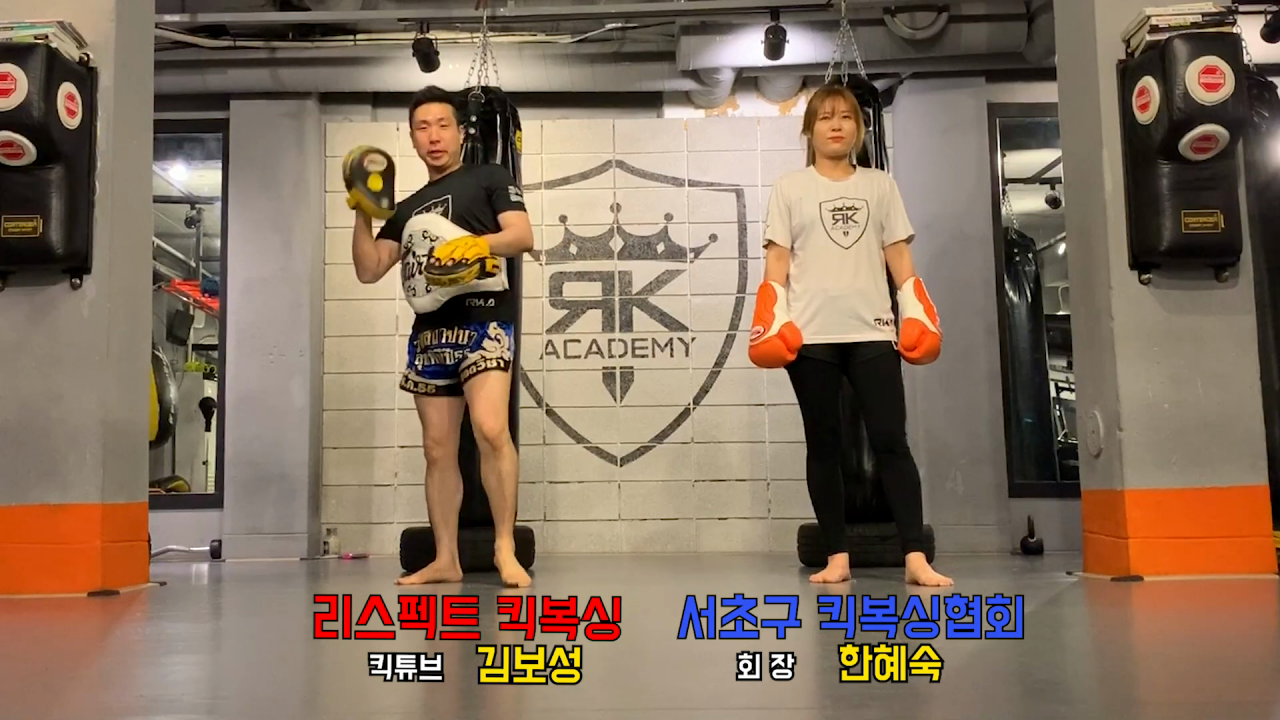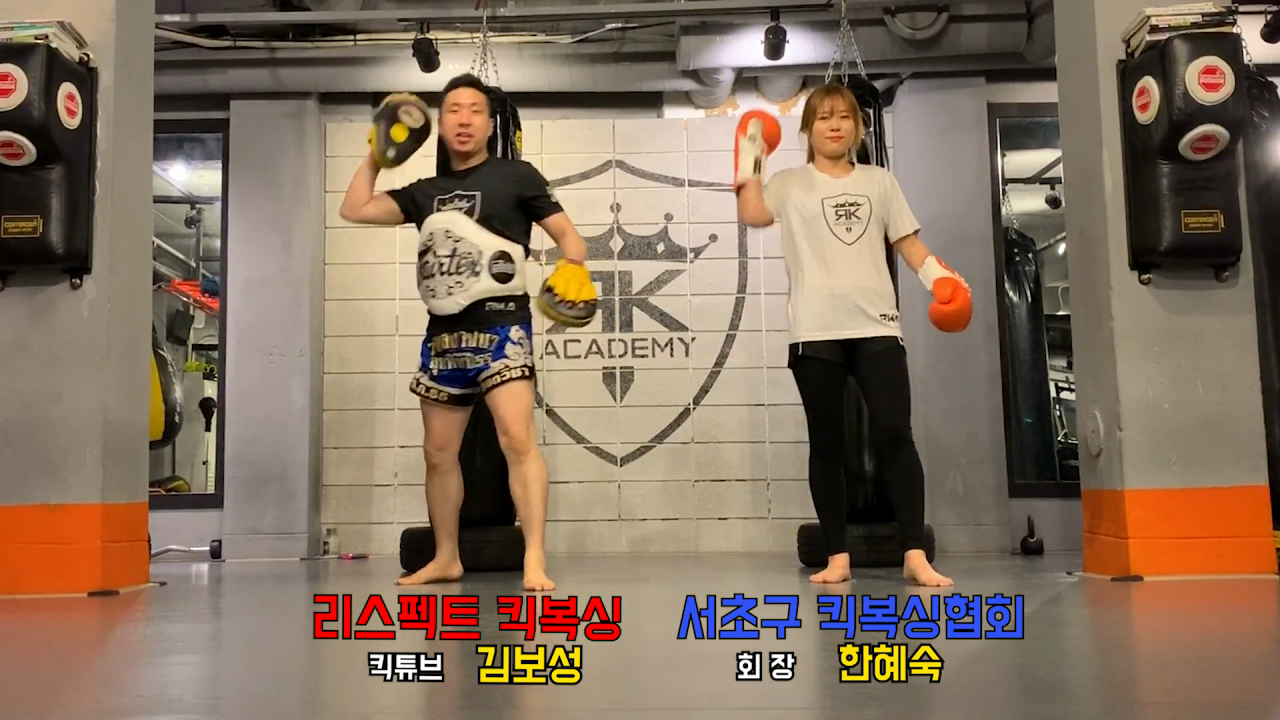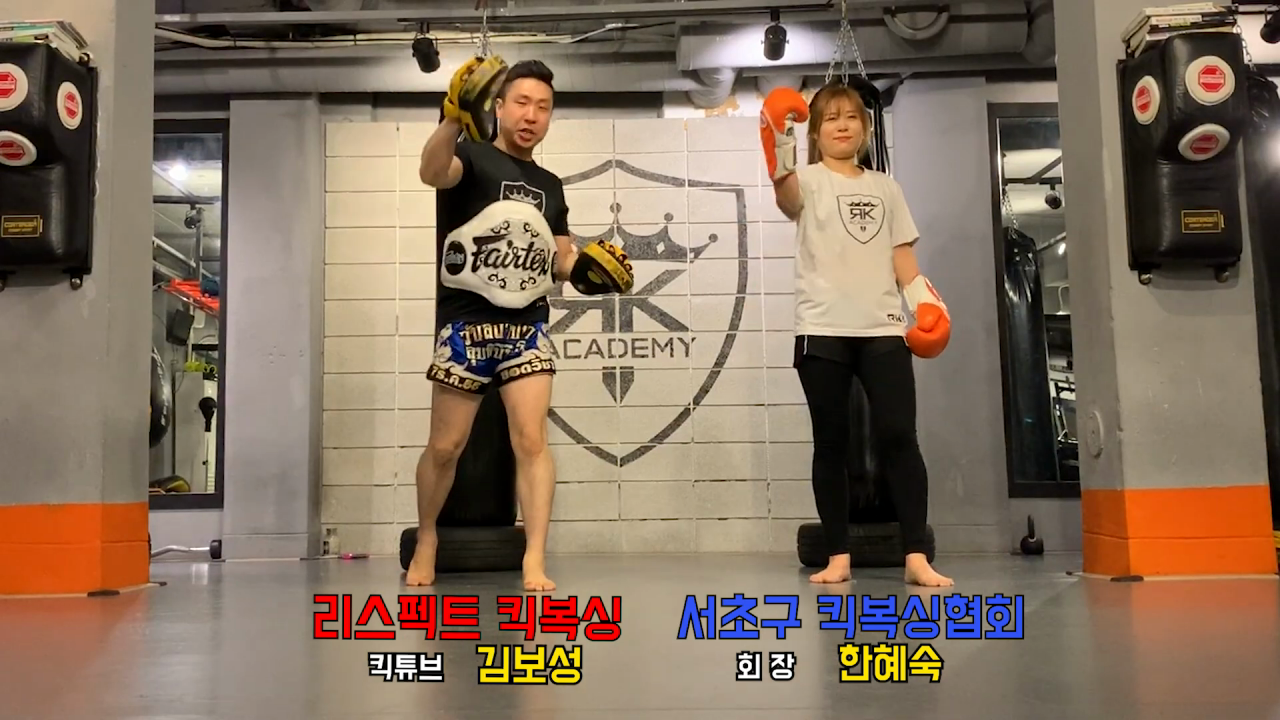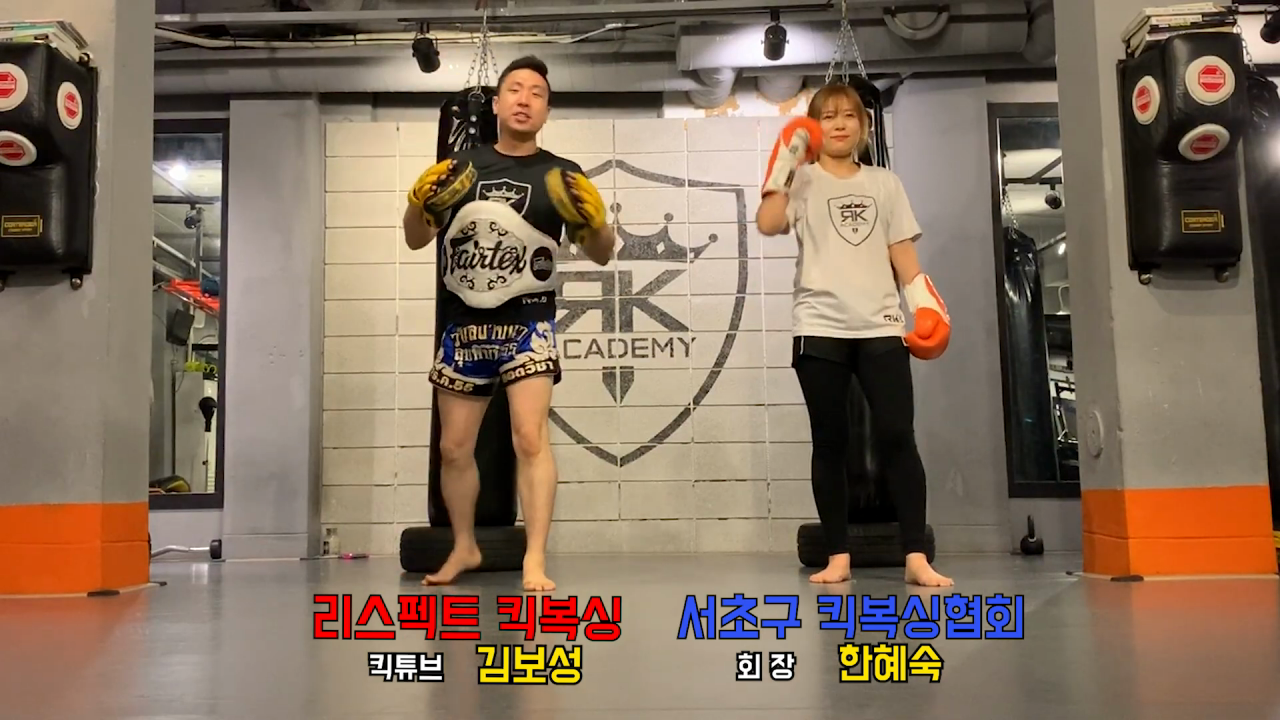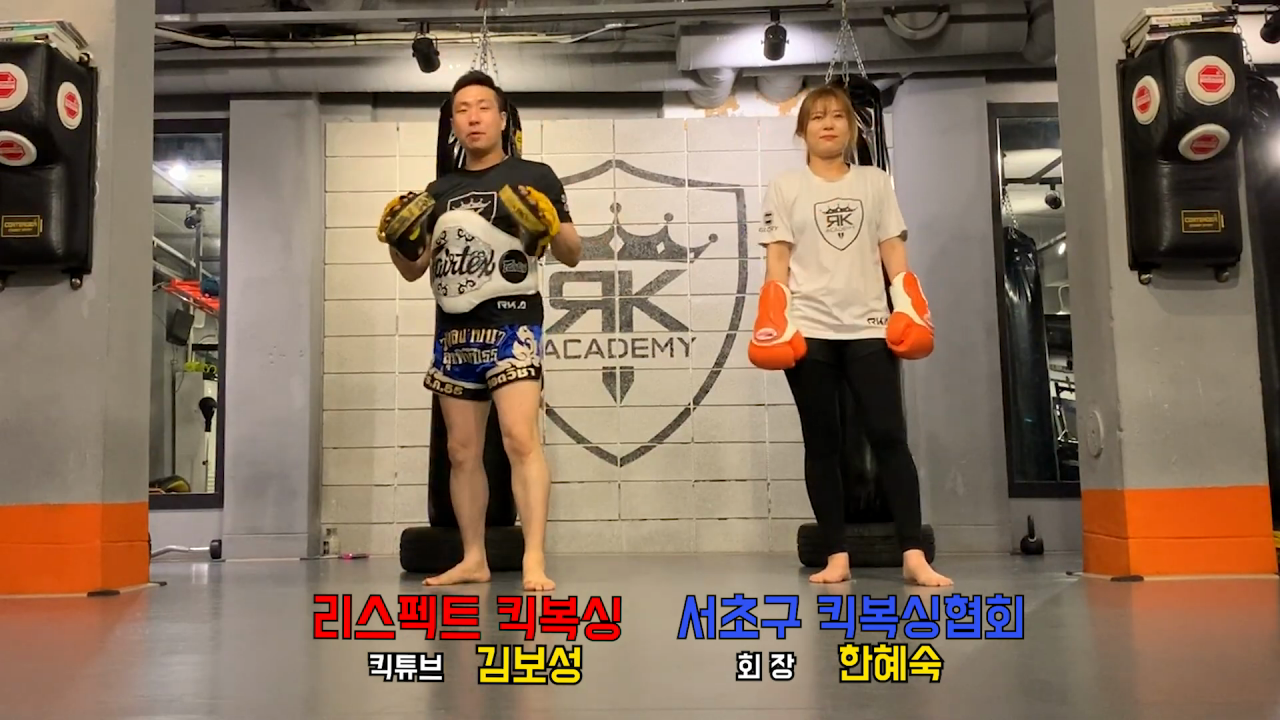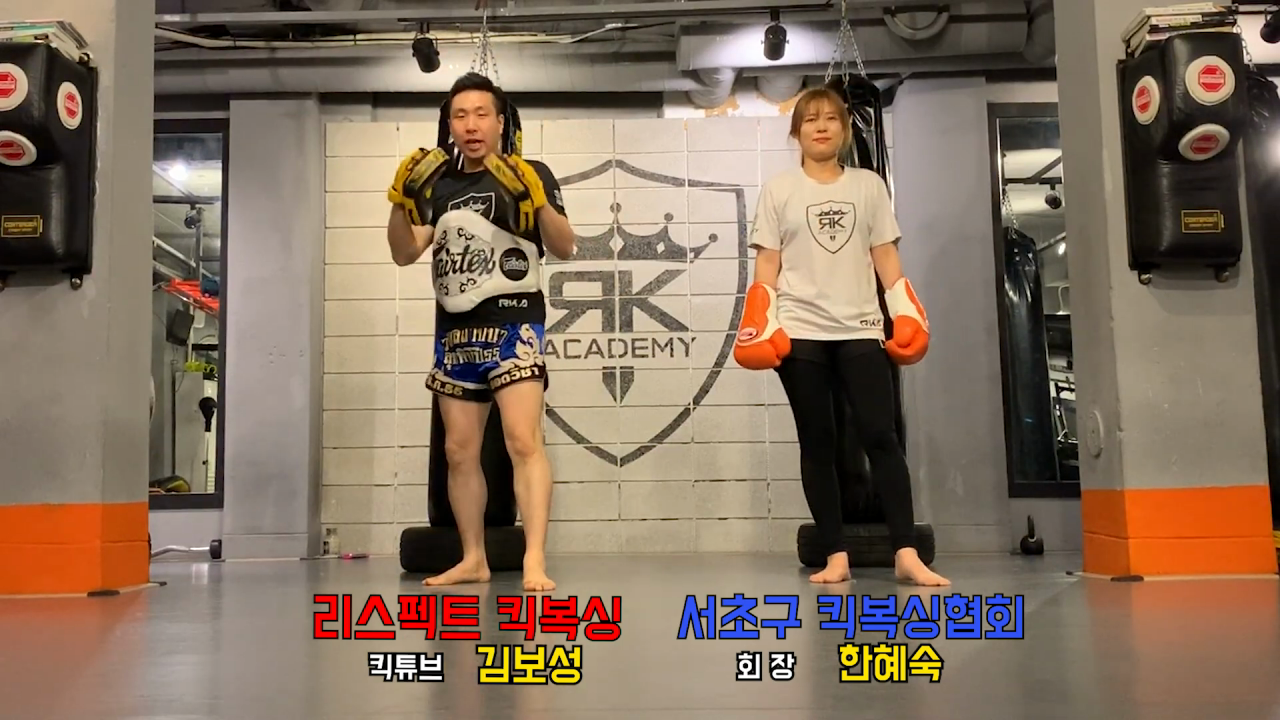
dt=0.4s
person 1, frame 1
left shoulder: (490, 178)
right shoulder: (410, 207)
left elbow: (522, 235)
right elbow: (368, 271)
left wrist: (478, 245)
right wrist: (361, 208)
left hip: (482, 322)
right hip: (429, 333)
left knee: (491, 431)
right knee: (438, 449)
left ankle: (505, 548)
right ankle: (446, 559)
person 1, frame 2
left shoulder: (516, 176)
right shoulder: (427, 192)
left elbow: (567, 233)
right elbow: (354, 210)
left wrist: (573, 270)
right wrist: (377, 151)
left hip: (500, 326)
right hip: (444, 334)
left knee: (517, 439)
right knee: (439, 453)
left ankle: (535, 561)
right ankle: (446, 557)
person 1, frame 3
left shoulder: (549, 185)
right shoulder: (472, 156)
left elbow: (561, 257)
right elbow: (436, 170)
right wrist: (454, 118)
left hip: (527, 326)
right hip: (465, 323)
left knee: (532, 440)
right knee: (446, 446)
left ankle: (534, 563)
right ankle: (426, 539)
person 1, frame 4
left shoulder: (560, 174)
right shoulder: (464, 166)
left elbow: (600, 252)
right elbow: (415, 239)
left wrist: (591, 217)
right wrist: (420, 202)
left hip: (527, 324)
right hip: (463, 324)
left knee: (531, 439)
right knee: (454, 447)
left ankle: (534, 562)
right ankle: (464, 546)
person 1, frame 5
left shoulder: (534, 176)
right shoulder: (440, 190)
left elbow: (573, 253)
right elbow: (412, 270)
left wrist: (548, 224)
right wrist: (395, 238)
left hip: (511, 325)
right hip: (454, 333)
left knee: (521, 439)
right knee: (461, 451)
left ankle: (534, 563)
right ankle: (473, 558)
person 1, frame 6
left shoulder: (531, 174)
right shoulder: (440, 188)
left elbow: (564, 247)
right elbow: (404, 253)
left wrist: (533, 198)
right wrist: (402, 199)
left hip: (513, 325)
right hip: (455, 334)
left knee: (524, 441)
right knee: (459, 451)
left ankle: (535, 562)
right ankle: (473, 559)
person 2, frame 1
left shoulder: (880, 184)
right shoulder: (790, 188)
left elbow: (898, 255)
right elbow: (777, 261)
left wrist: (918, 312)
right wrist: (772, 319)
left hip: (872, 332)
right hip: (810, 335)
left knee: (890, 440)
right knee: (823, 444)
left ankle: (915, 556)
right ankle: (837, 556)
person 2, frame 2
left shoulder: (880, 181)
right shoulder: (790, 183)
left elbow: (909, 243)
right elbow: (753, 214)
left wrist: (942, 280)
right wrist: (749, 156)
left hip: (877, 328)
right hip: (814, 333)
left knee: (894, 434)
right knee: (826, 443)
left ankle: (915, 554)
right ankle: (837, 556)
person 2, frame 3
left shoulder: (886, 187)
right shoulder: (808, 179)
left elbow: (902, 256)
right elbow: (789, 203)
left wrist: (927, 303)
right wrist: (781, 145)
left hip: (883, 328)
right hip: (822, 330)
left knee: (898, 437)
right knee: (831, 443)
left ankle: (916, 556)
right ankle: (838, 556)
person 2, frame 4
left shoulder: (885, 183)
right shoulder: (802, 181)
left elbow: (903, 253)
right elbow: (768, 223)
left wrist: (926, 306)
right wrist: (785, 159)
left hip: (881, 327)
right hip: (819, 329)
left knee: (897, 436)
right knee: (830, 443)
left ankle: (916, 556)
right ankle: (838, 556)
person 2, frame 5
left shoulder: (875, 182)
right shoulder: (785, 187)
left elbow: (892, 250)
right elbow: (777, 261)
left wrist: (909, 309)
right wrist: (774, 323)
left hip: (868, 328)
right hip: (809, 334)
left knee: (888, 436)
right knee: (822, 443)
left ankle: (913, 554)
right ankle: (836, 556)
person 2, frame 6
left shoulder: (869, 185)
right shoulder: (779, 190)
left elbow: (885, 255)
right elbow: (767, 263)
left wrist: (907, 312)
right wrist: (761, 322)
left hip: (860, 329)
right hip: (800, 332)
left knee: (880, 436)
right knee: (817, 443)
left ankle: (906, 554)
right ankle: (835, 556)
